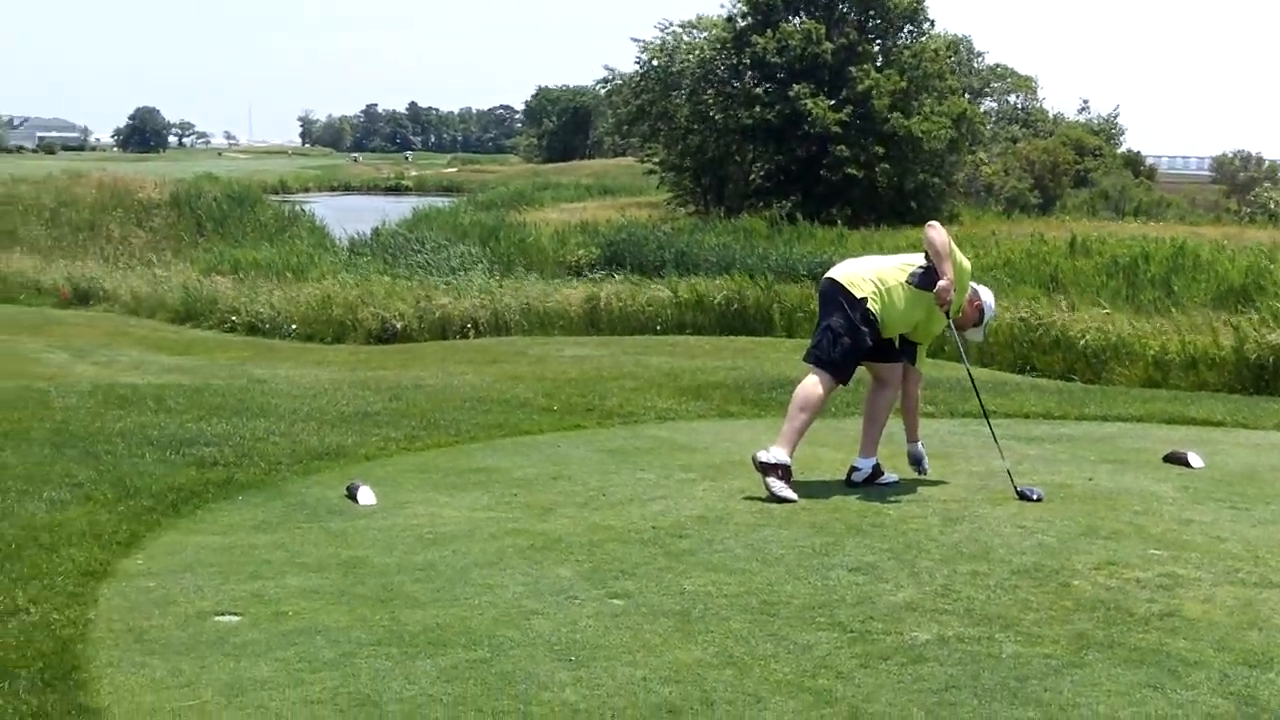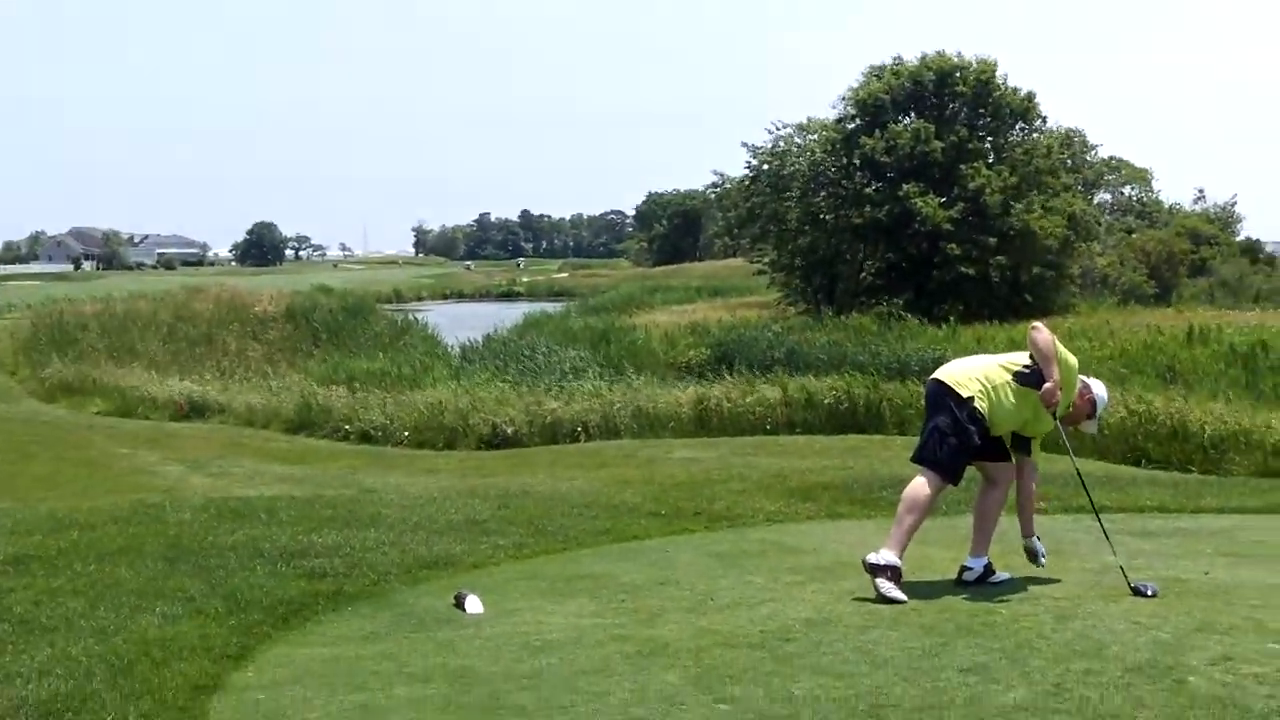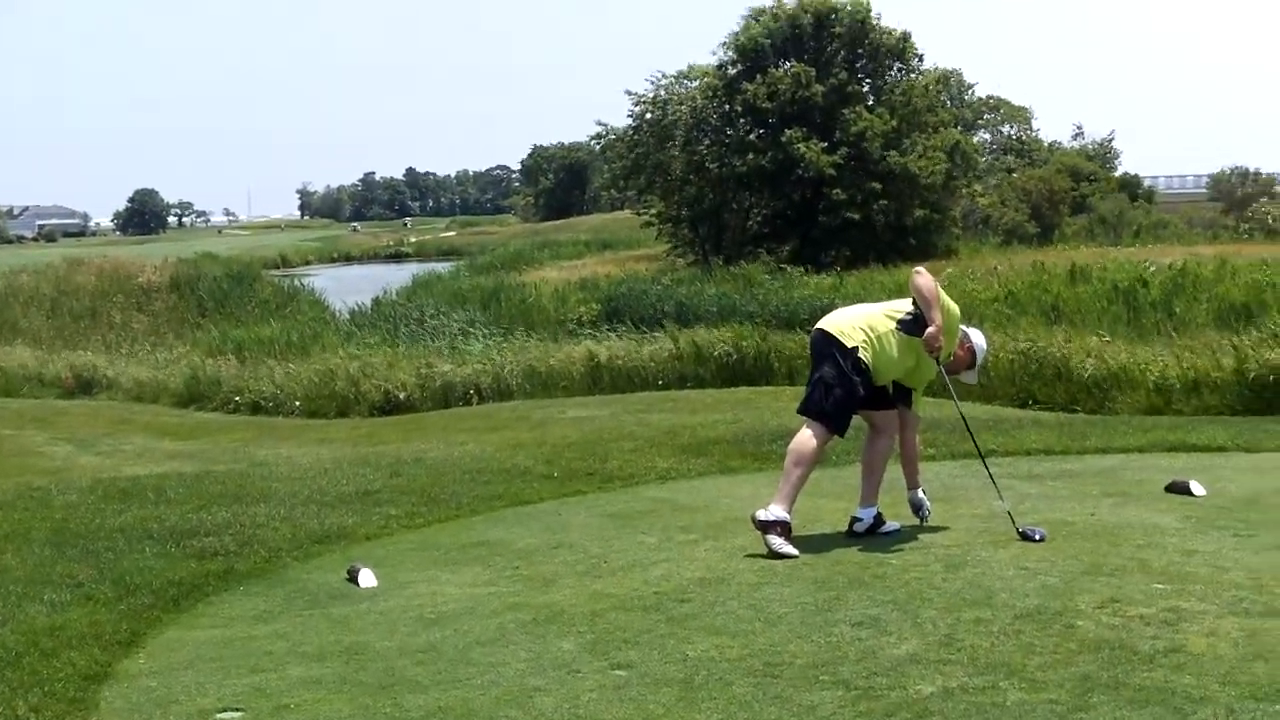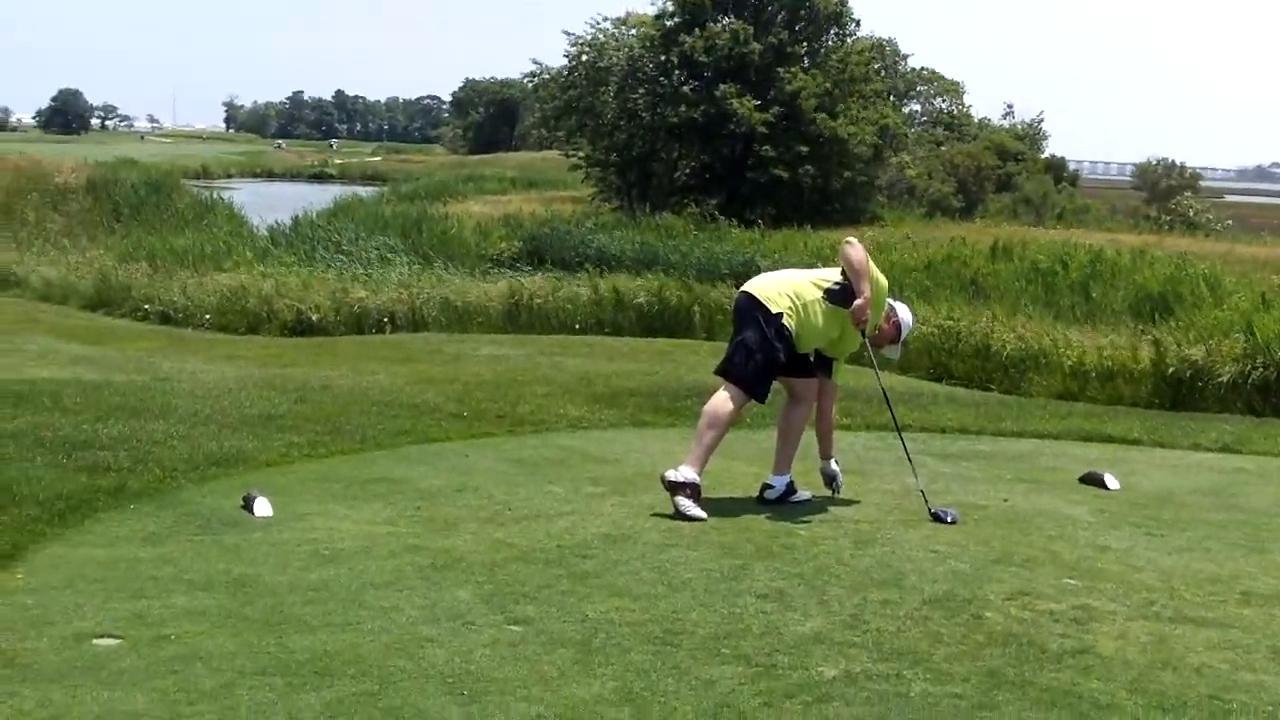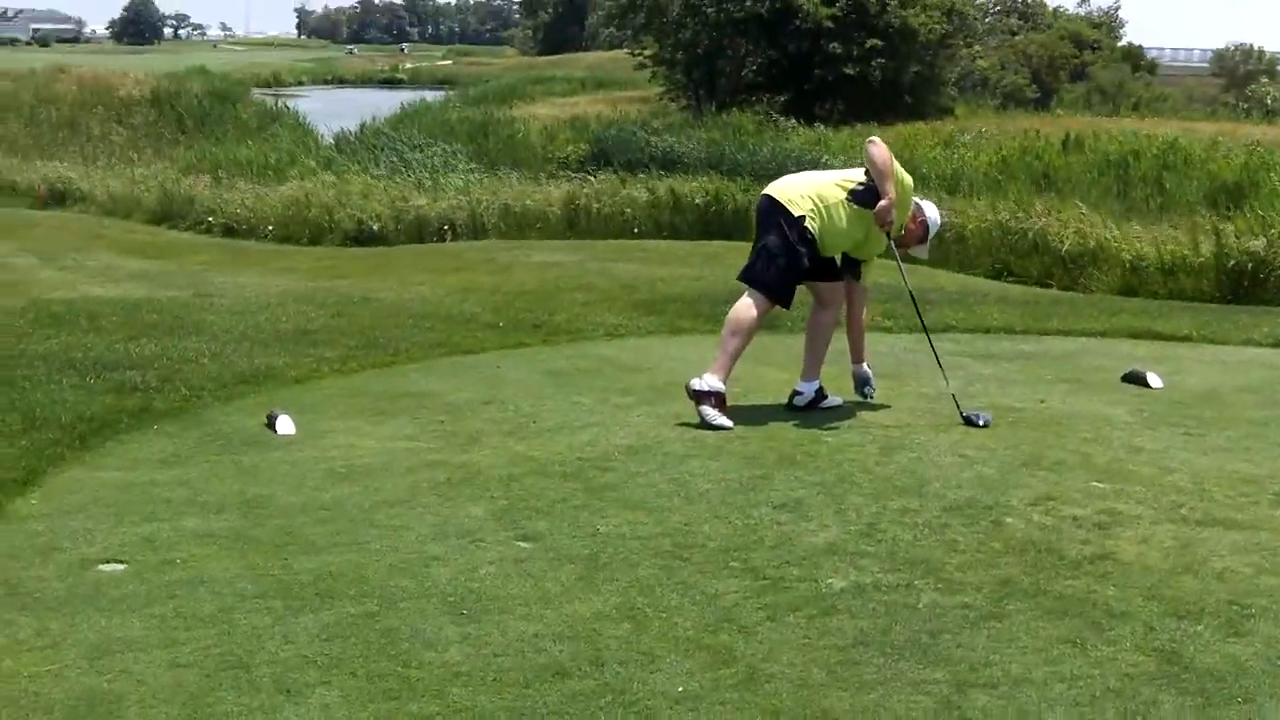
dt=1s
person 1, frame 1
left shoulder: (925, 326)
right shoulder: (961, 272)
left elbow: (910, 386)
right elbow: (932, 228)
left wrist: (914, 443)
right wrist: (947, 279)
right hip: (853, 289)
left knee: (890, 377)
right knee: (826, 376)
left ankle: (864, 466)
right ankle: (776, 459)
person 1, frame 2
left shoulder: (1038, 422)
right shoulder: (1068, 371)
left elbow: (1026, 480)
right elbow: (1036, 329)
left wrist: (1030, 538)
right wrist: (1052, 381)
right hip: (959, 389)
left knee: (1002, 474)
right knee: (935, 477)
left ankle: (976, 565)
right ankle: (886, 561)
person 1, frame 3
left shoulder: (921, 369)
right shoulder: (951, 317)
left elbow: (908, 432)
right elbow: (918, 274)
left wrist: (915, 490)
right wrist: (935, 325)
right hip: (844, 339)
left knee: (886, 424)
right knee: (820, 428)
left ankle: (866, 516)
right ankle: (775, 516)
person 1, frame 4
left shoulder: (843, 341)
right shoulder: (878, 290)
left elbow: (824, 404)
right elbow: (850, 245)
left wrist: (827, 461)
right wrist: (863, 298)
right hip: (769, 304)
left knee: (806, 392)
right knee: (737, 392)
left ankle: (778, 483)
right ankle: (685, 478)
person 1, frame 5
left shoulder: (870, 242)
right shoulder: (903, 190)
left elbow: (855, 308)
right elbow: (873, 143)
left wrist: (859, 365)
right wrist: (888, 198)
right hip: (792, 206)
left knee: (832, 297)
right knee: (761, 298)
left ankle: (807, 390)
right ankle: (710, 386)
